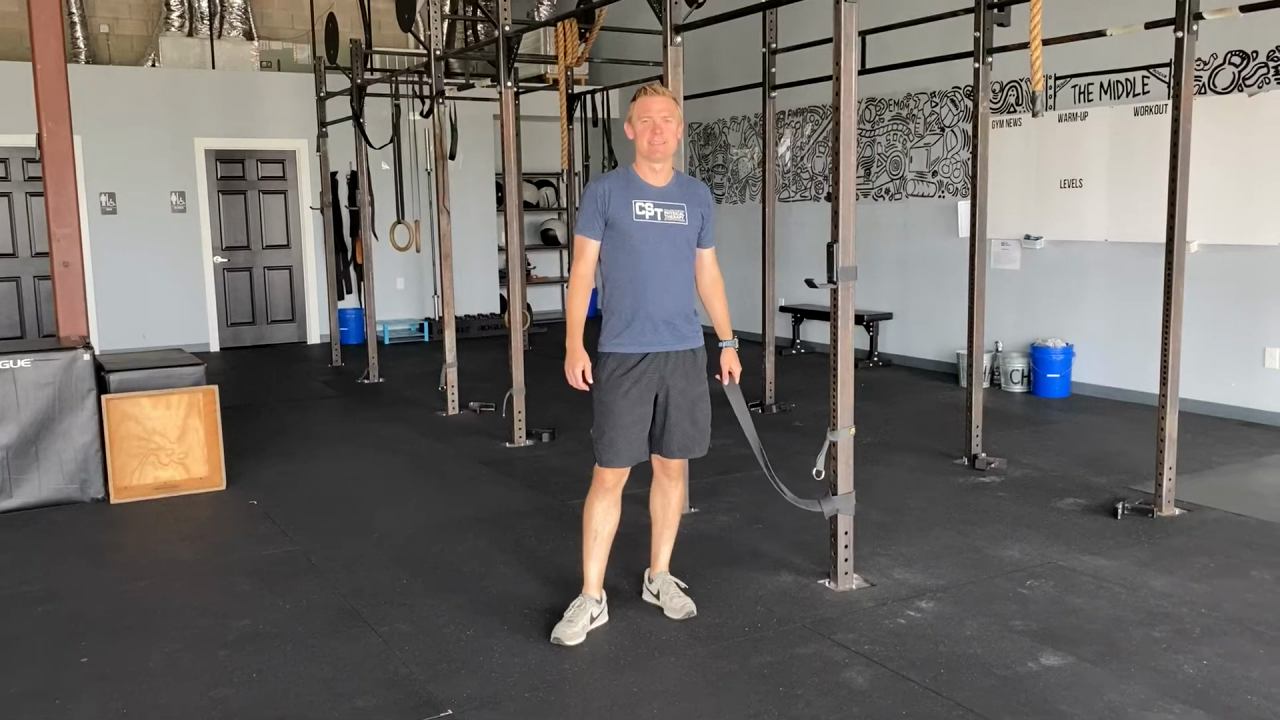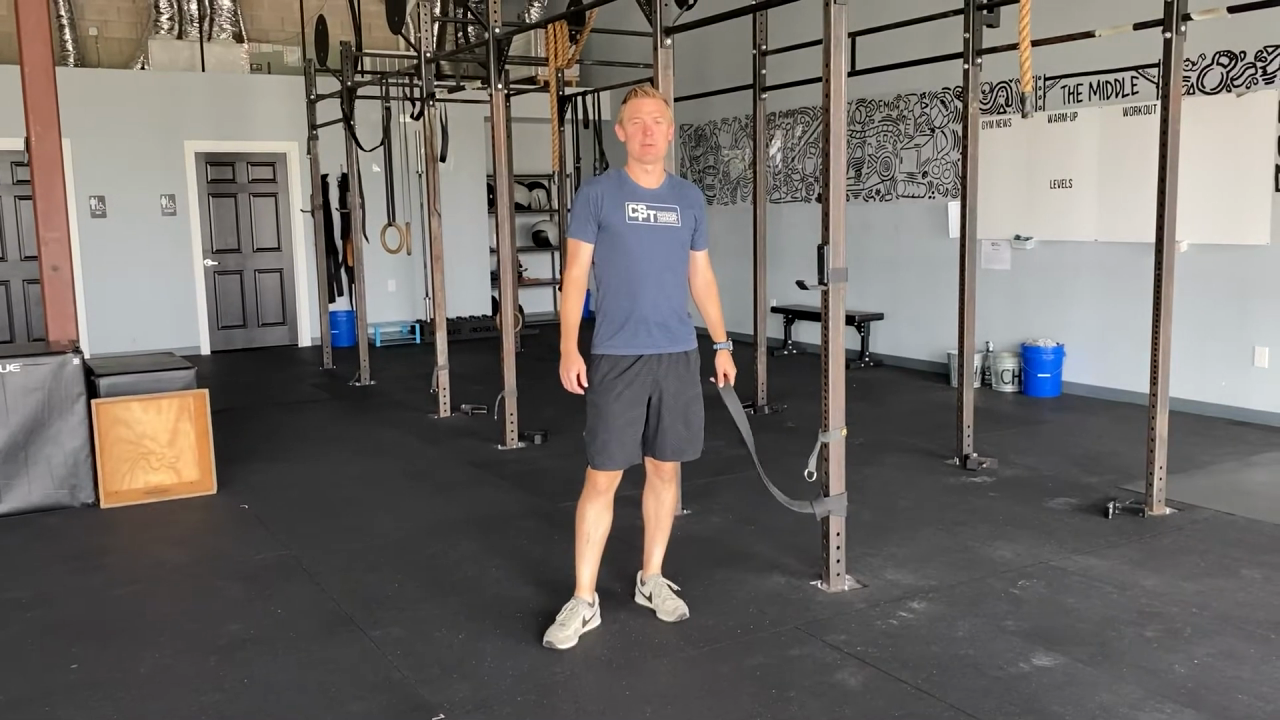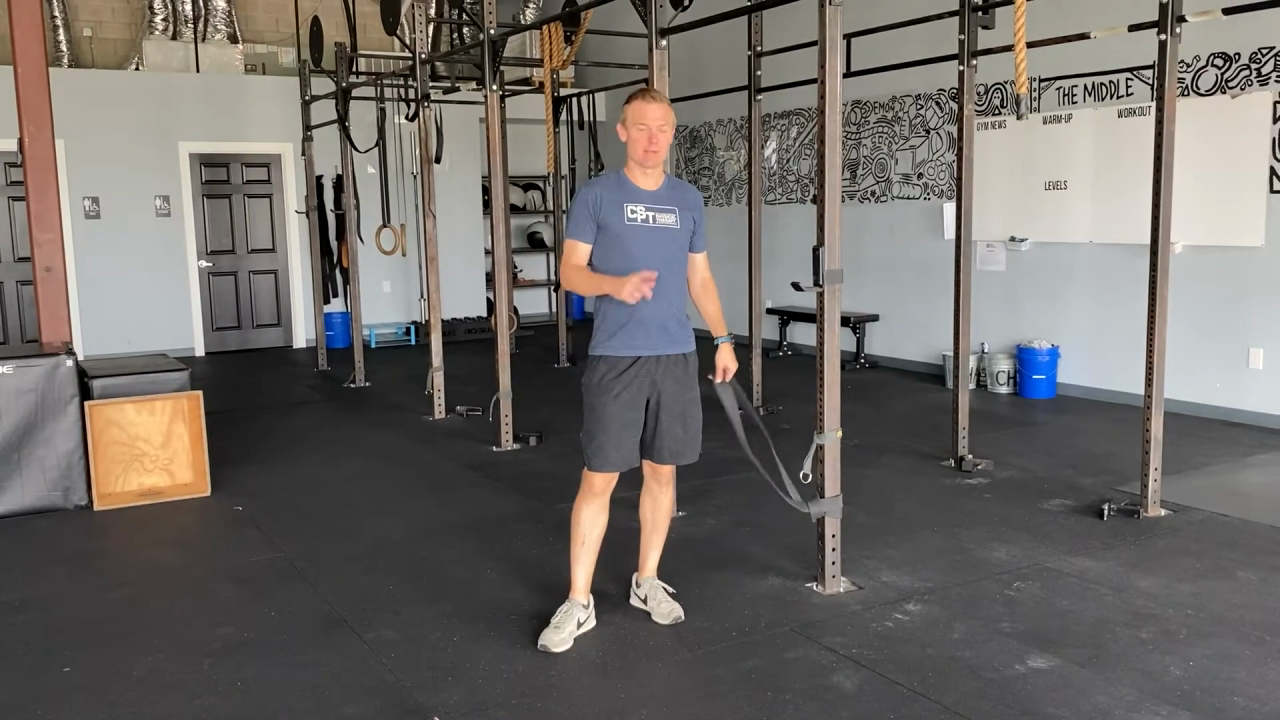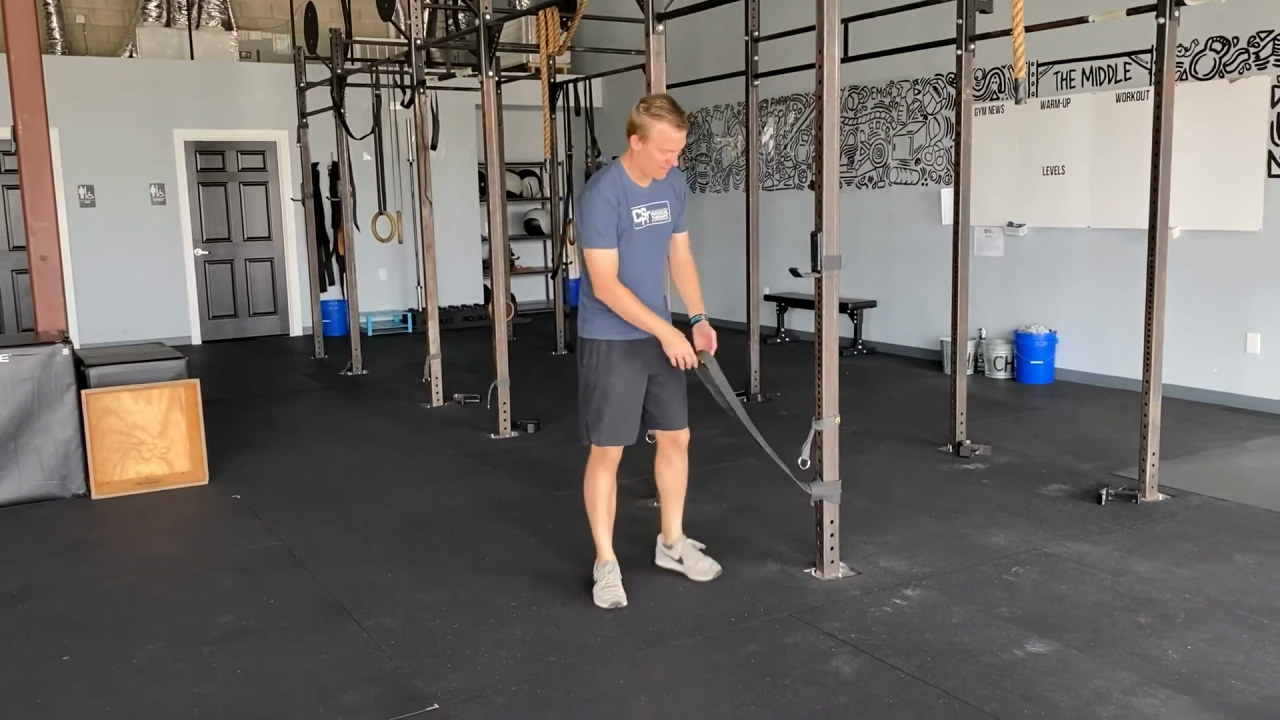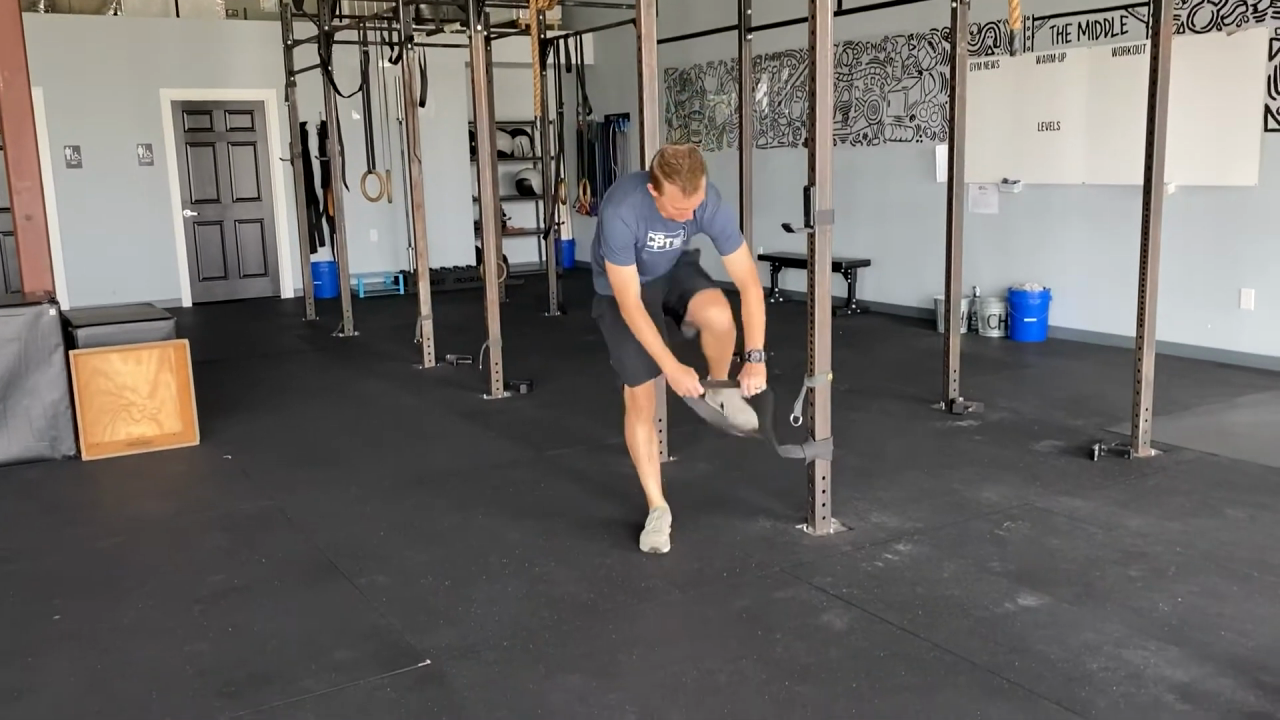
dt=1s
person 1, frame 1
left shoulder: (697, 196)
right shoulder: (604, 191)
right elbow: (583, 271)
left wrist: (728, 342)
right wrist: (574, 345)
left hip: (686, 352)
right hip: (623, 354)
left knee: (672, 466)
right knee: (610, 474)
left ankle: (660, 576)
right ankle: (591, 597)
person 1, frame 2
left shoulder: (689, 197)
right shoulder: (596, 194)
right elbow: (575, 274)
left wrist: (722, 344)
right wrist: (569, 349)
left hip: (678, 355)
right hip: (616, 357)
left knee: (664, 468)
right knee: (602, 476)
left ankle: (652, 578)
right ankle: (583, 600)
person 1, frame 3
left shoulder: (688, 199)
right shoulder: (596, 195)
right elbow: (570, 272)
left wrist: (723, 339)
right wrist: (611, 285)
left hip: (677, 356)
right hip: (616, 358)
left knee: (662, 471)
right knee: (599, 478)
left ankle: (647, 581)
right ankle: (577, 602)
person 1, frame 4
left shoulder: (674, 185)
right shoulder: (602, 195)
right elbow: (605, 285)
left wrist: (698, 319)
right wrist: (665, 332)
left hip: (659, 335)
right hip: (610, 340)
left knee: (676, 438)
right knee: (608, 451)
left ankle: (673, 540)
right ankle: (606, 562)
person 1, frame 5
left shoulder: (711, 202)
right shoulder: (620, 210)
left elbow: (749, 281)
right elbow: (630, 302)
left wrist: (756, 358)
right wrist: (672, 367)
left hip: (674, 272)
right hip: (619, 289)
left knee: (718, 315)
right knee: (640, 395)
left ankle: (721, 388)
right ankle: (657, 508)
